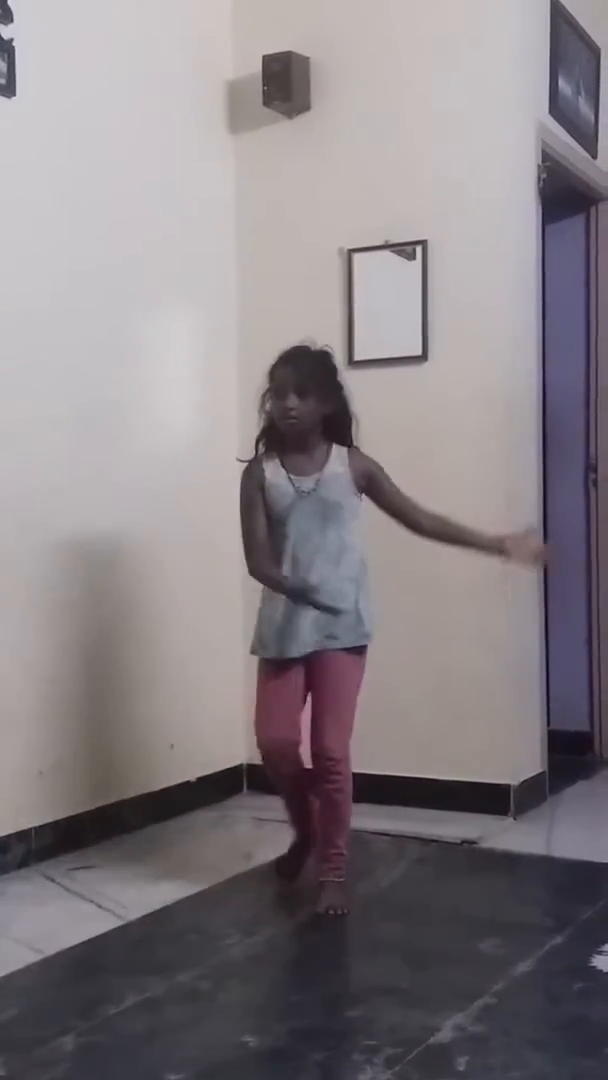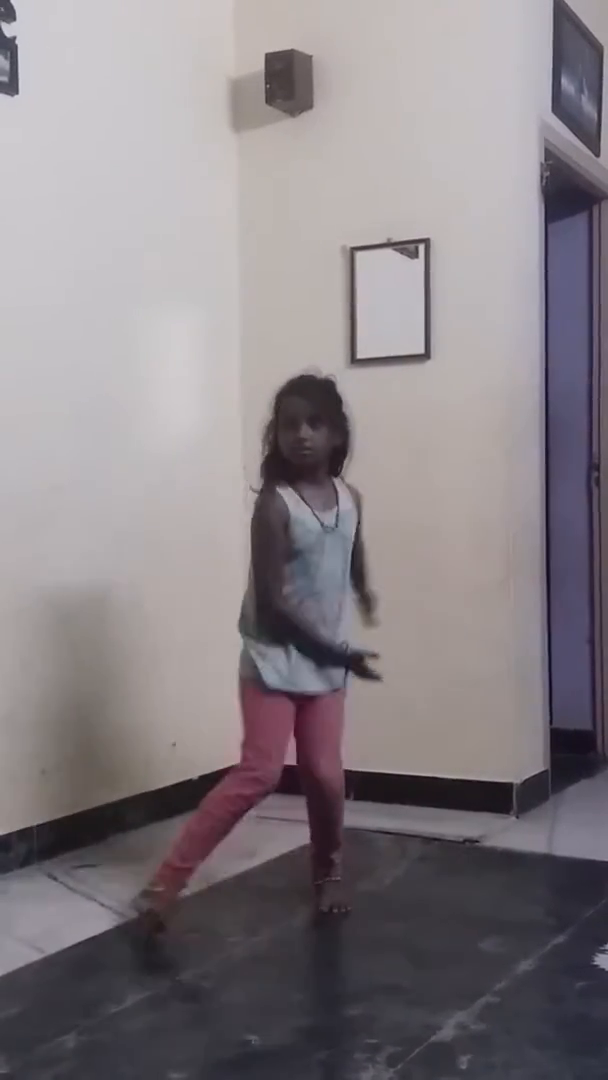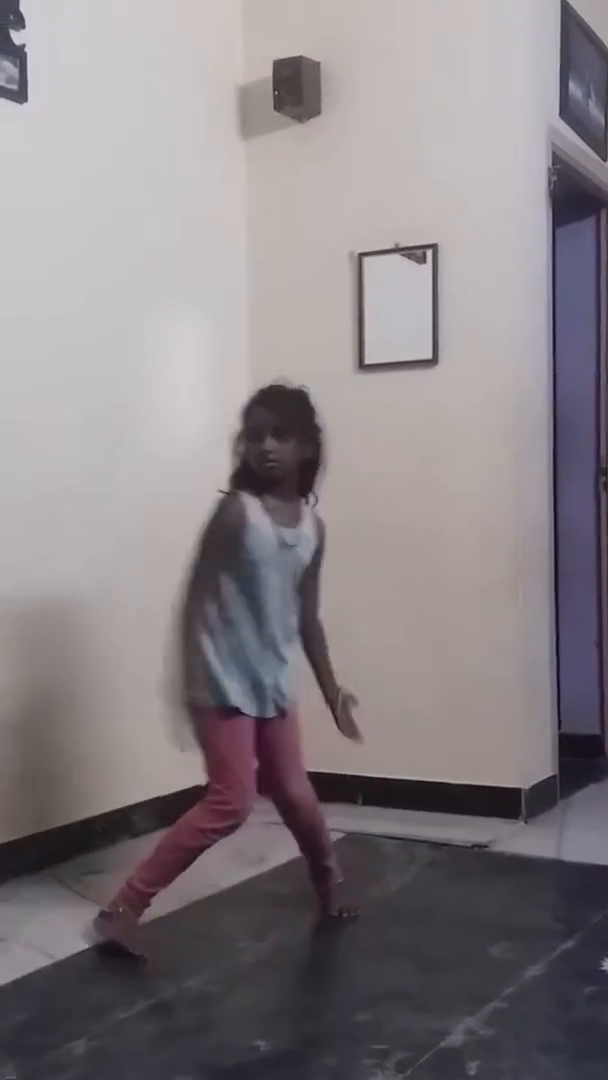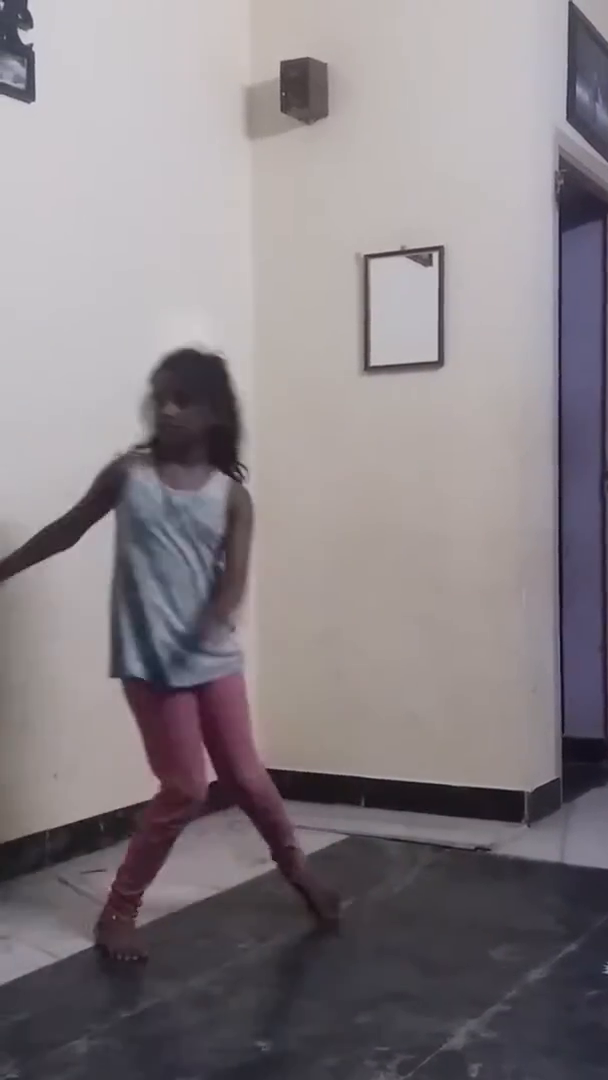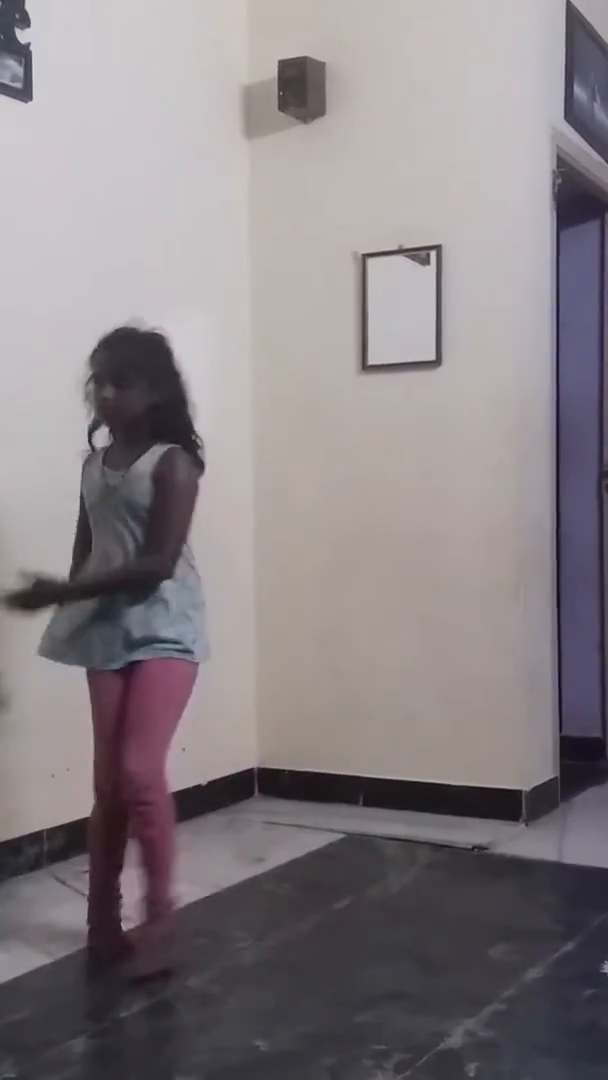
dt=0.3s
person 1, frame 1
left shoulder: (355, 465)
right shoulder: (259, 474)
left elbow: (416, 518)
right elbow: (258, 561)
left wrist: (496, 543)
right wrist: (298, 587)
left hip: (343, 631)
right hip: (284, 628)
left knee: (331, 752)
right knee: (275, 742)
left ankle: (332, 867)
right ankle: (306, 834)
person 1, frame 2
left shoulder: (351, 498)
right shoulder: (277, 503)
right elbow: (275, 602)
left wrist: (363, 596)
right wrist: (340, 652)
left hip: (325, 665)
right hip: (274, 659)
left knee: (326, 775)
right knee: (256, 774)
left ankle: (329, 872)
right ankle: (166, 881)
person 1, frame 3
left shoulder: (312, 528)
right shoulder: (234, 511)
left elbow: (307, 616)
right elbow: (197, 595)
left wrist: (333, 694)
right wrist: (187, 677)
left hip: (272, 679)
right hip: (221, 679)
left knee: (294, 793)
right knee: (230, 802)
left ankle: (327, 882)
right ankle: (125, 907)
person 1, frame 4
left shoulder: (231, 493)
right shoulder: (128, 473)
left elbow: (233, 583)
right elbow: (66, 530)
left wrist: (209, 624)
left hip: (212, 655)
right hip: (147, 658)
left knee: (246, 777)
right knee: (183, 789)
left ankle: (297, 868)
right ankle: (118, 911)
person 1, frame 5
left shoulder: (173, 464)
right shoulder: (94, 464)
left elbow: (156, 564)
left wrist: (59, 590)
right wrist: (65, 600)
left hip: (165, 636)
right hip: (106, 639)
left knee: (139, 771)
right knee: (110, 782)
left ankle: (160, 916)
right ankle: (106, 915)
